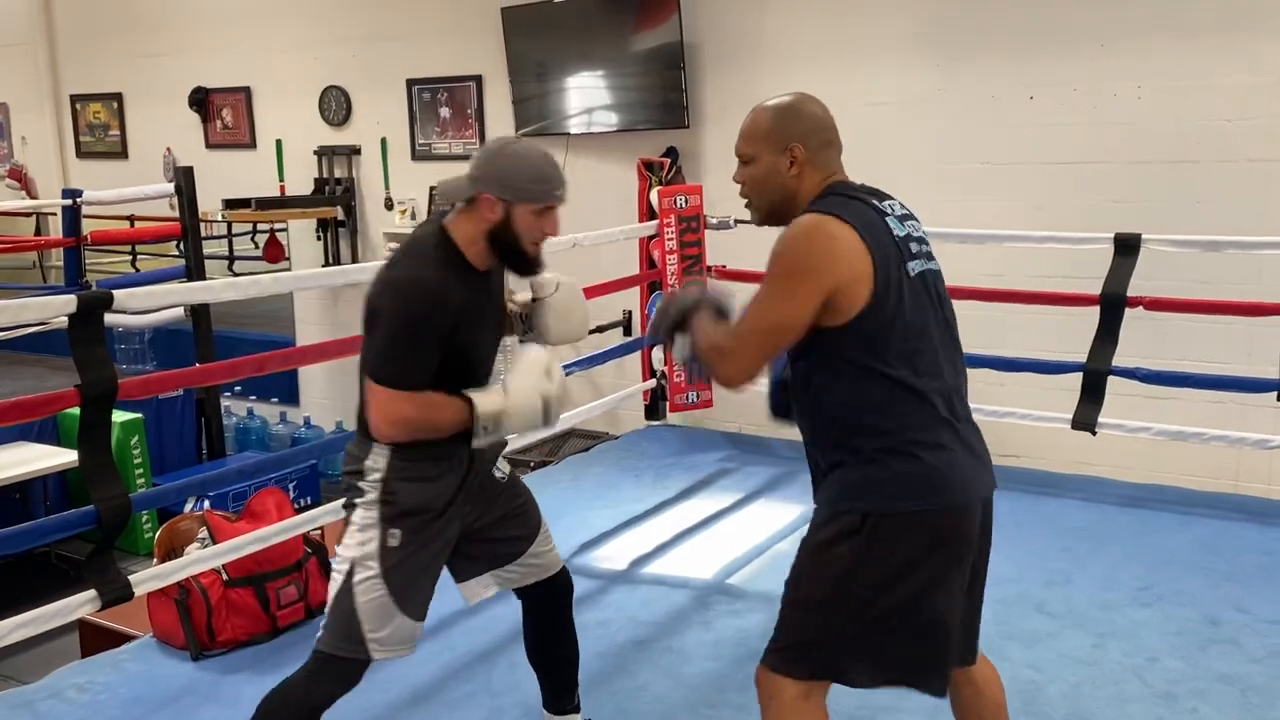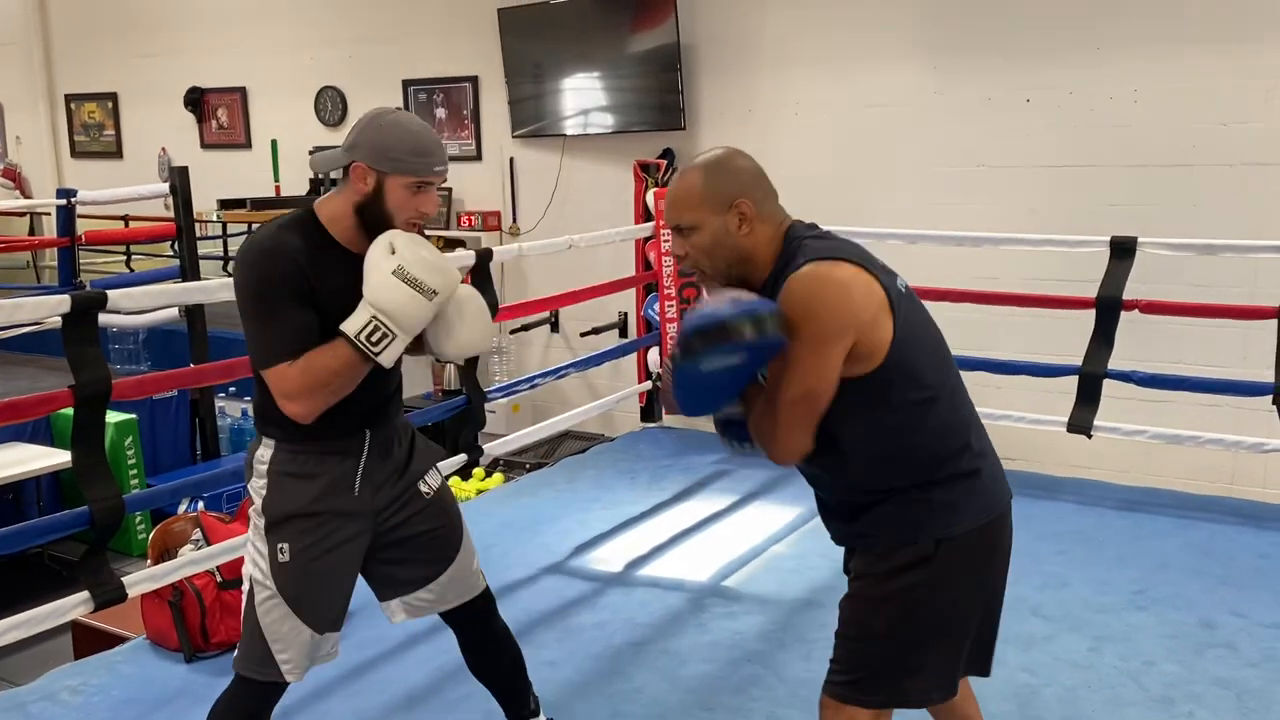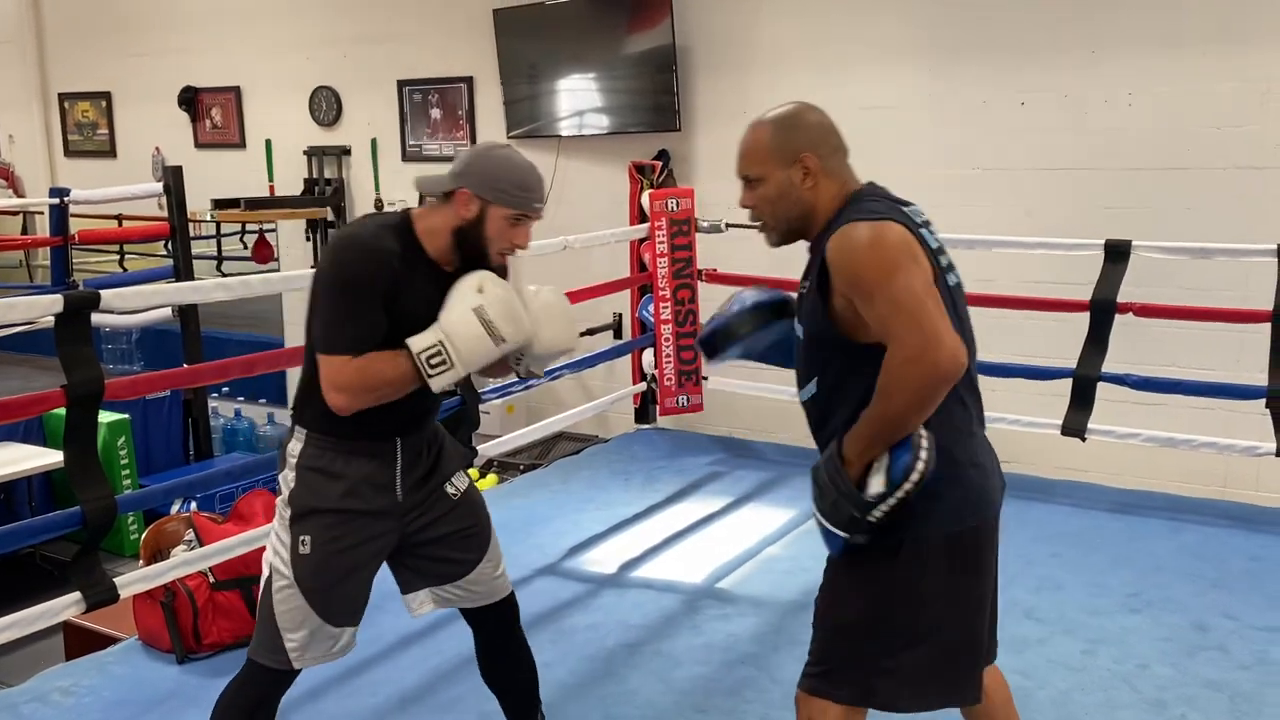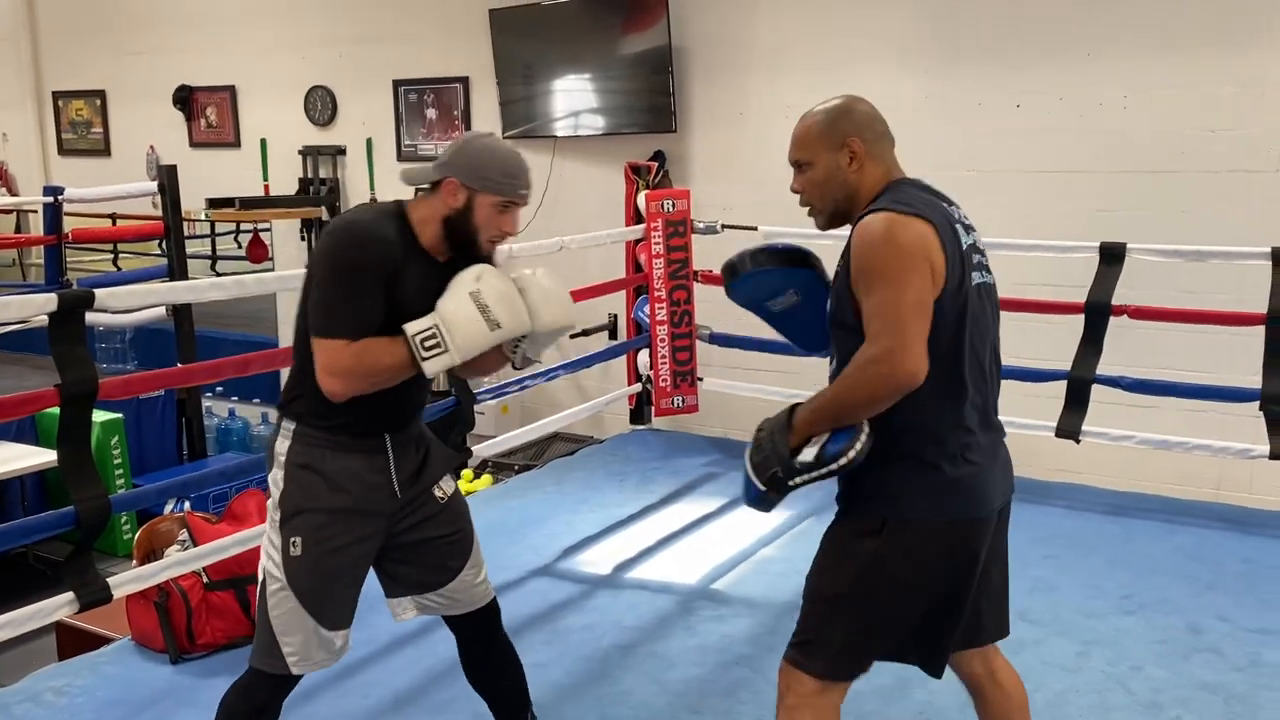
dt=0.4s
person 1, frame 1
left shoulder: (815, 235)
right shoulder: (884, 215)
left elbow: (734, 362)
left wrist: (692, 322)
left hip: (890, 494)
right hip: (956, 478)
right knee: (954, 650)
person 1, frame 2
left shoulder: (818, 284)
right shoulder: (755, 276)
left elbow: (783, 439)
left wrist: (740, 411)
left hip: (936, 519)
right hip: (929, 507)
right knee: (925, 660)
person 1, frame 3
left shoulder: (863, 240)
right shoulder: (882, 222)
left elbow: (936, 357)
left wrist: (855, 452)
left hip: (915, 509)
right hip: (956, 493)
right knee: (963, 659)
person 1, frame 4
left shoulder: (889, 230)
right shoulder: (934, 215)
left elbow: (898, 363)
left wrist: (800, 424)
right wrist: (816, 314)
left hip: (908, 496)
right hip: (971, 483)
right knee: (974, 648)
person 2, frame 1
left shoulder: (487, 253)
right shoulder: (421, 281)
right elbow: (387, 418)
left wrist: (536, 322)
right wrist: (494, 409)
left hip: (466, 456)
right hip: (402, 479)
left knee: (549, 588)
right knee: (340, 663)
person 2, frame 2
left shoulder: (395, 241)
right shoulder: (275, 255)
right elbow: (299, 398)
left wrist: (446, 324)
right wrist: (381, 320)
left hip: (393, 453)
right hip: (304, 480)
left knee: (474, 608)
person 2, frame 3
left shoulder: (474, 264)
right shoulder: (366, 252)
left elbow: (483, 363)
right elbow: (342, 390)
left wrist: (528, 349)
right wrist: (448, 345)
left hip: (422, 457)
right hip: (335, 473)
left knee: (497, 611)
right knee: (275, 663)
person 2, frame 4
left shoulder: (459, 254)
right shoulder: (357, 243)
left elbow: (467, 365)
right elbow: (338, 376)
left wrist: (523, 337)
right wrist: (443, 332)
left hip: (408, 457)
right hip: (322, 467)
left knee: (480, 617)
right knee: (279, 665)
